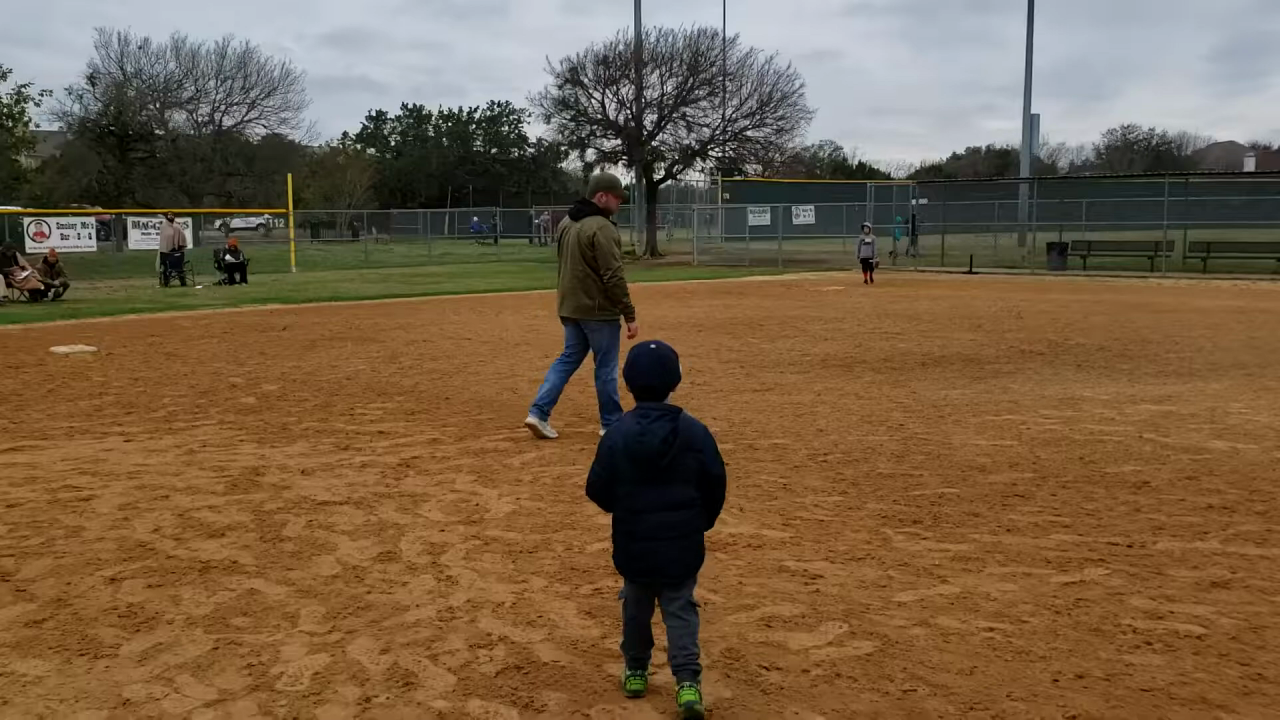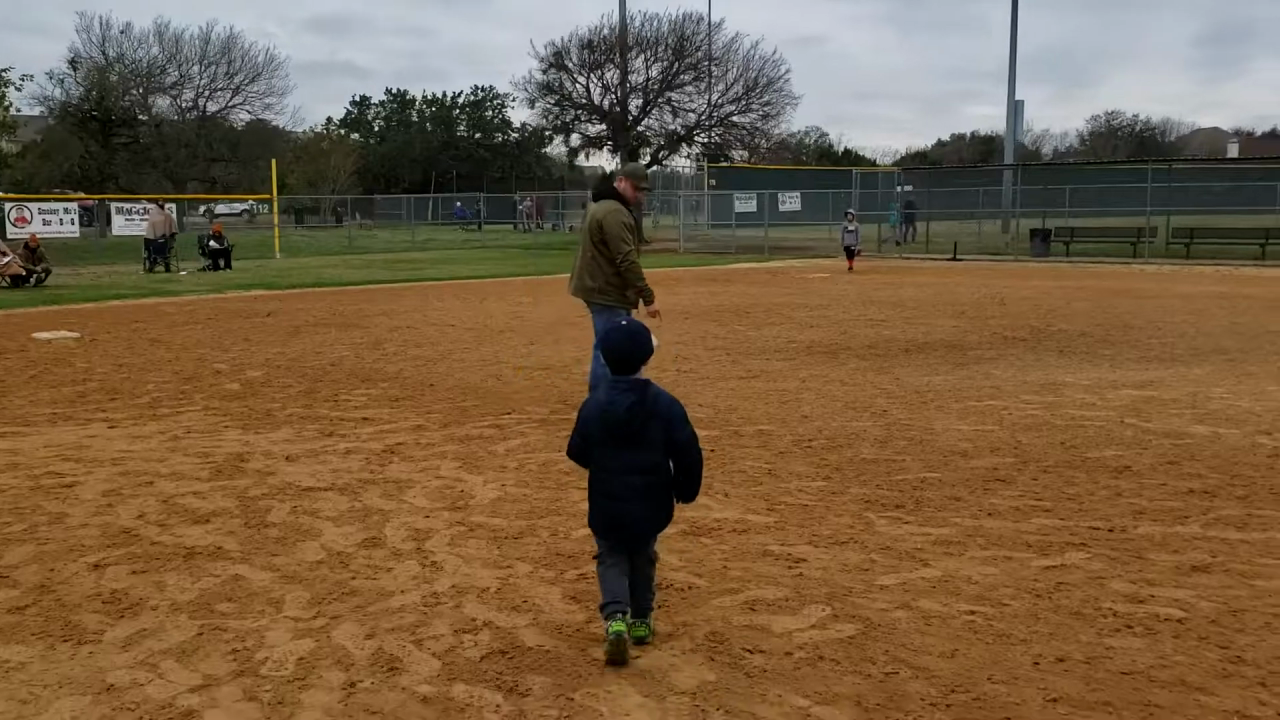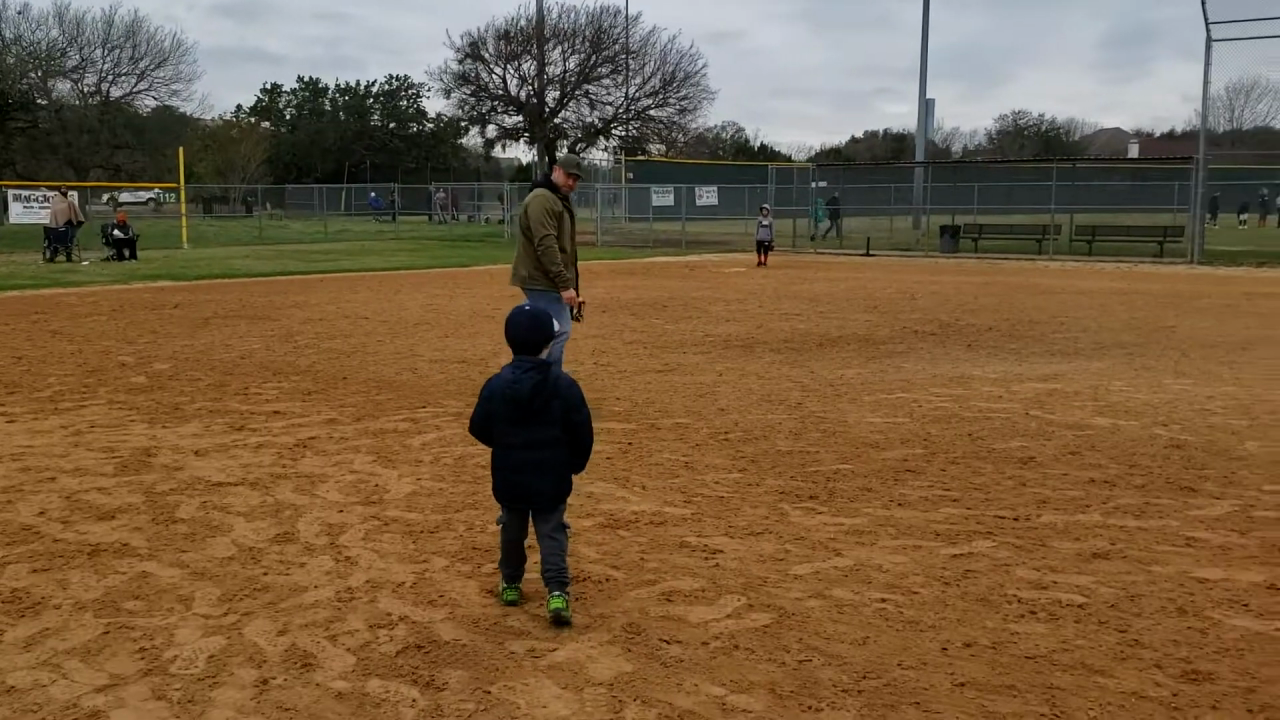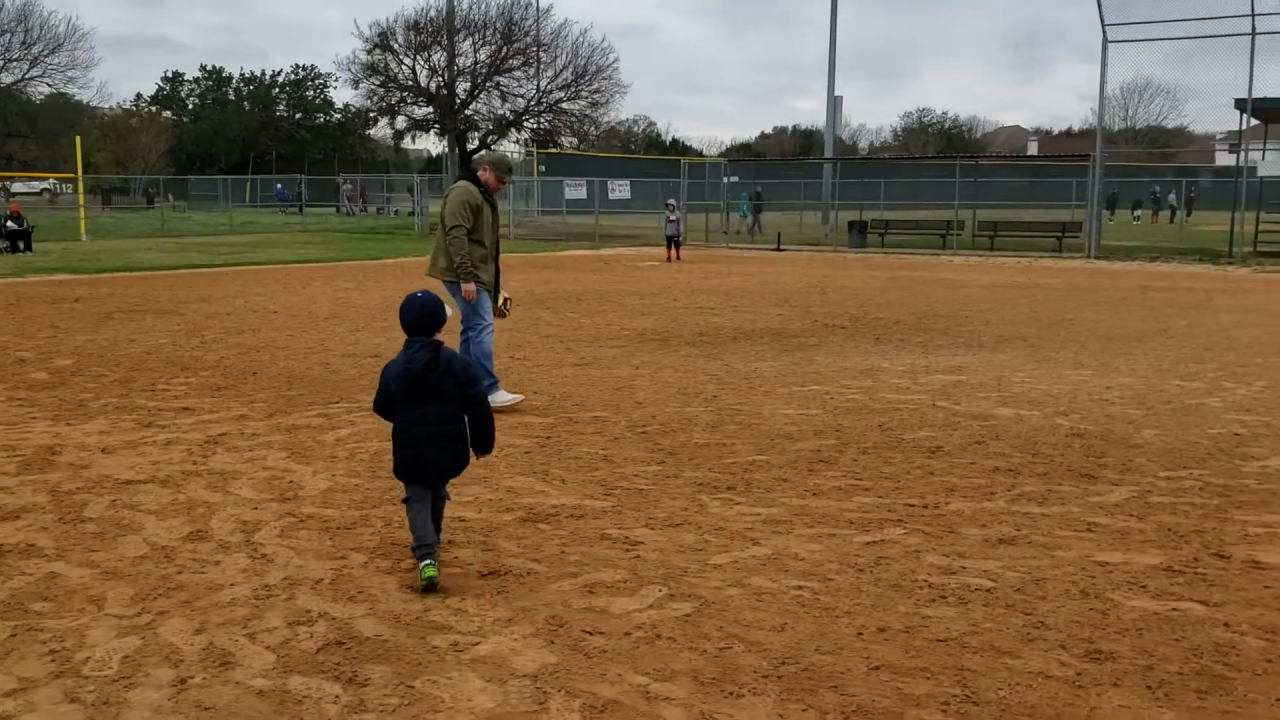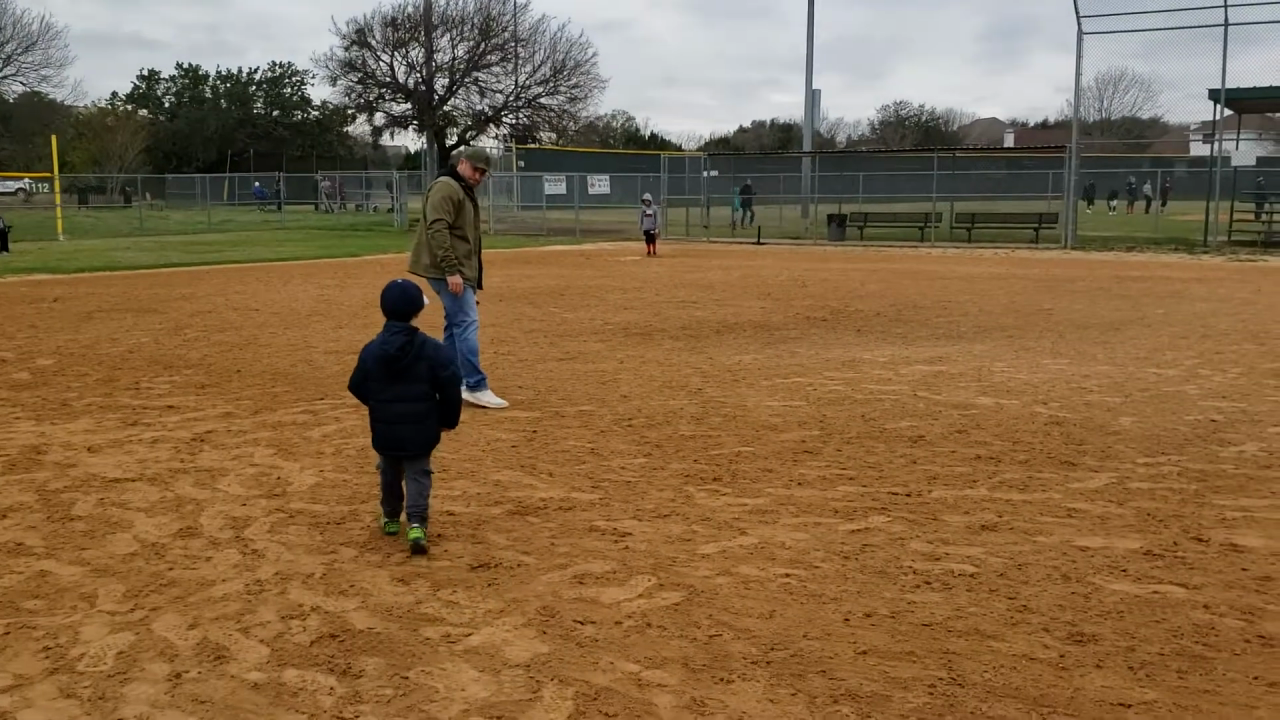
dt=0.4s
person 1, frame 1
left shoulder: (616, 436)
right shoulder: (695, 433)
left elbow: (598, 490)
right elbow: (715, 485)
right wrist: (701, 520)
left hip: (634, 542)
right hip: (682, 542)
left knee: (636, 605)
right knee: (680, 609)
left ankle: (635, 671)
right ankle: (687, 682)
person 1, frame 2
left shoulder: (594, 405)
right shoulder: (665, 404)
left elbow: (577, 452)
right elbow: (687, 453)
right wrist: (686, 491)
left hip: (607, 503)
right hip: (650, 502)
left knee: (611, 560)
right knee: (642, 558)
left ankle: (617, 620)
right ankle: (640, 620)
person 1, frame 3
left shoulder: (496, 385)
right shoulder: (564, 385)
left elbow: (479, 428)
right elbow: (581, 432)
right wrist: (575, 464)
left hip: (510, 476)
right hip: (551, 477)
left knee: (513, 527)
right knee: (552, 532)
left ankle: (511, 583)
right ankle: (557, 593)
person 1, frame 4
left shoulder: (394, 368)
right shoulder: (458, 364)
left elbow: (382, 408)
right elbow: (478, 409)
right wrist: (482, 443)
left hip: (410, 452)
right hip: (447, 450)
left knee: (418, 502)
right knee: (436, 496)
left ankle: (427, 559)
right ankle: (430, 549)
person 1, frame 5
left shoulder: (372, 350)
right shoulder: (432, 349)
left elbow: (357, 387)
right elbow: (450, 388)
right wrist: (448, 419)
left hip: (385, 428)
right hip: (421, 428)
left knee: (390, 471)
right knee: (418, 474)
left ankle: (391, 518)
right ankle: (416, 525)
person 2, frame 1
left shoulder: (567, 222)
right shoulder: (602, 228)
right elbow: (614, 277)
right wrist: (630, 315)
left hip: (571, 306)
right hip: (598, 309)
left knee: (568, 359)
right knee: (606, 366)
left ankle: (538, 412)
right ankle: (612, 424)
person 2, frame 2
left shoulder: (601, 205)
right shoulder: (614, 212)
right elbow: (627, 260)
right wrist: (648, 298)
left hip: (599, 286)
right hip: (607, 291)
person 2, frame 3
left shoulder: (561, 201)
right shoulder: (541, 199)
right elbow: (546, 245)
left wrist: (568, 284)
right wrist: (565, 285)
left hip: (552, 282)
right hip: (542, 281)
left knee: (557, 333)
right knee: (557, 333)
person 2, frame 4
left shoulder: (485, 197)
right shoulder: (463, 193)
right elbow: (456, 237)
left wrist: (494, 283)
right wrist: (466, 278)
left hip: (479, 275)
right hip: (465, 275)
left knee: (474, 328)
right knee: (481, 326)
right ankle: (489, 391)
person 2, frame 5
left shoulder: (466, 193)
right shoulder: (445, 188)
right elbow: (438, 231)
left wrist: (474, 280)
right wrist: (451, 270)
left hip: (460, 272)
right hip: (448, 272)
left knee: (456, 324)
right knee: (466, 323)
right ankle: (476, 387)
